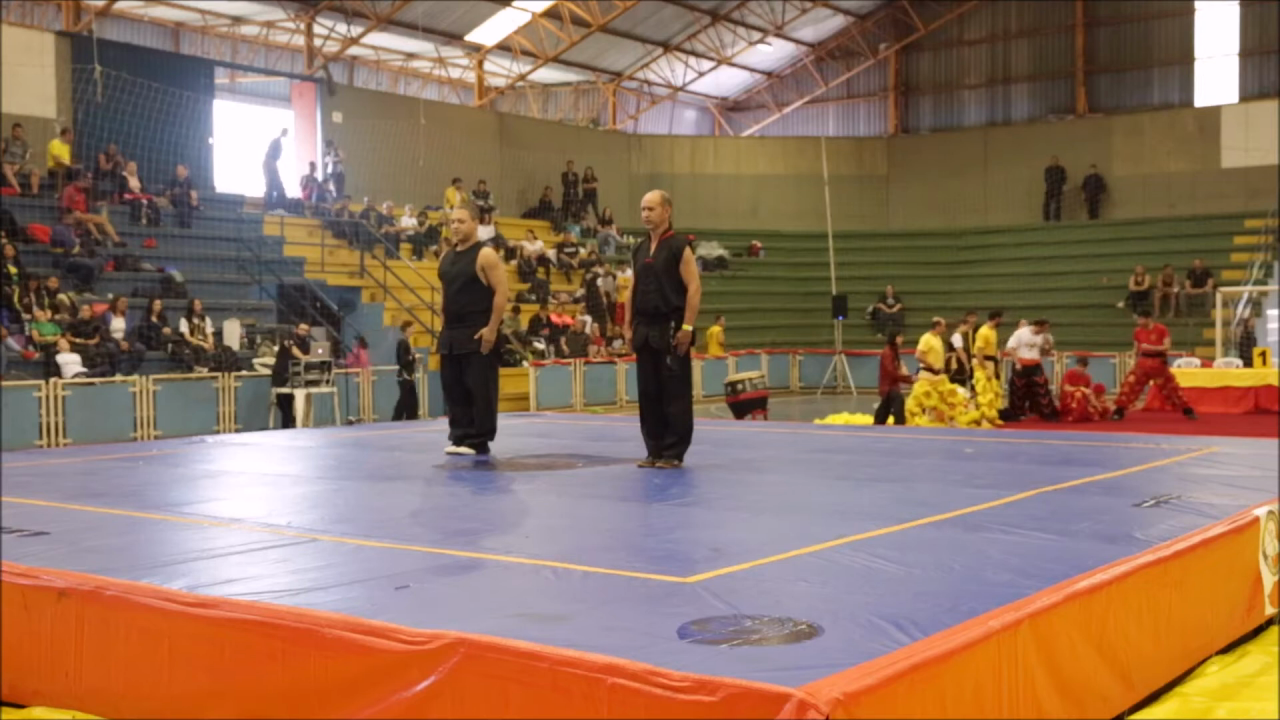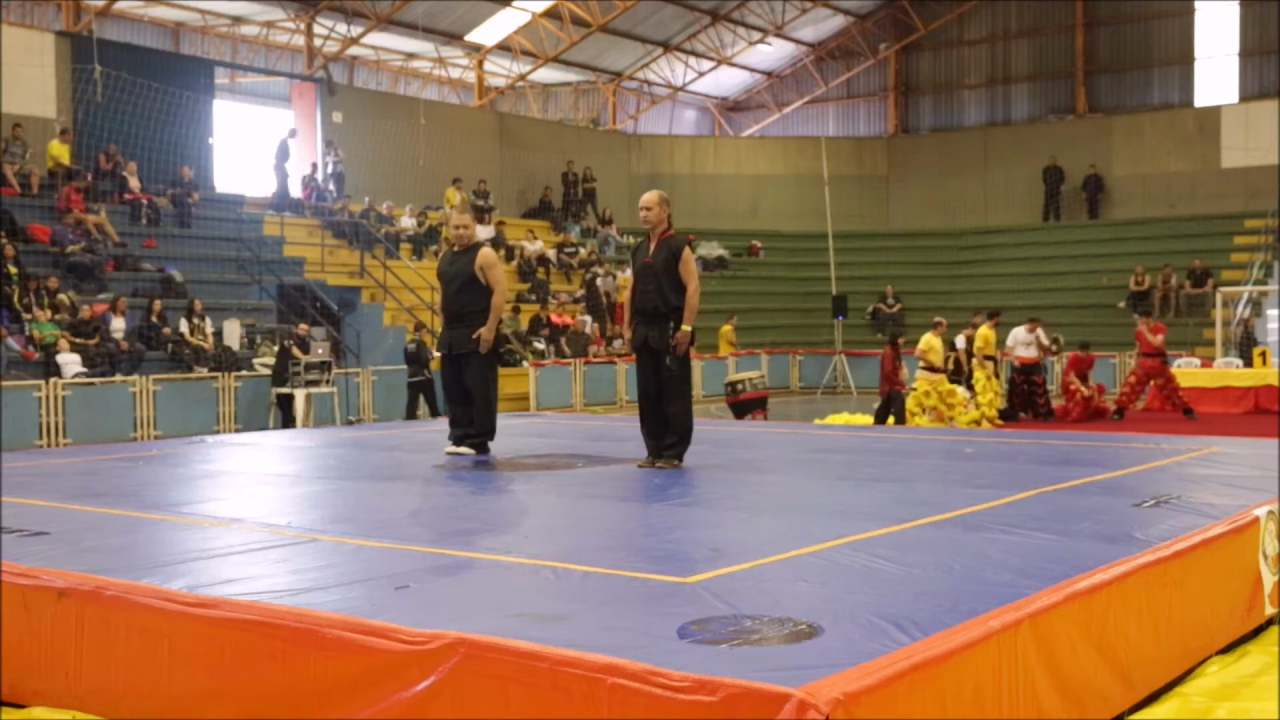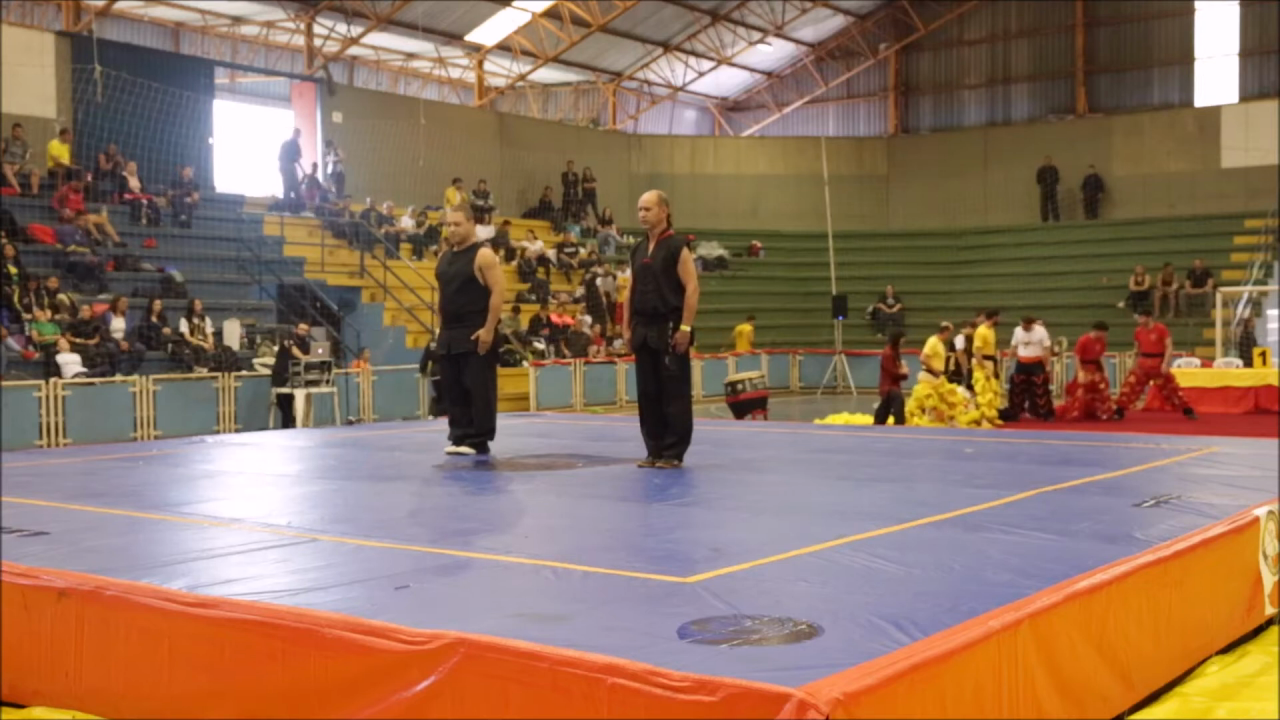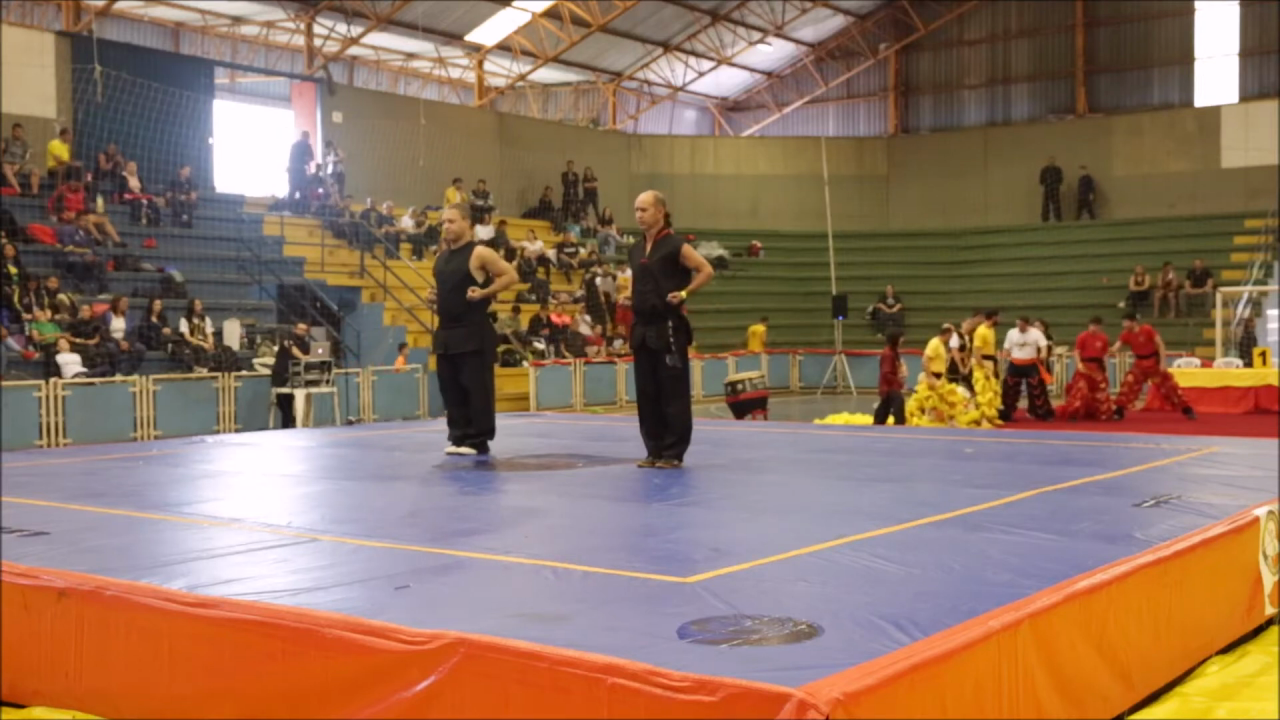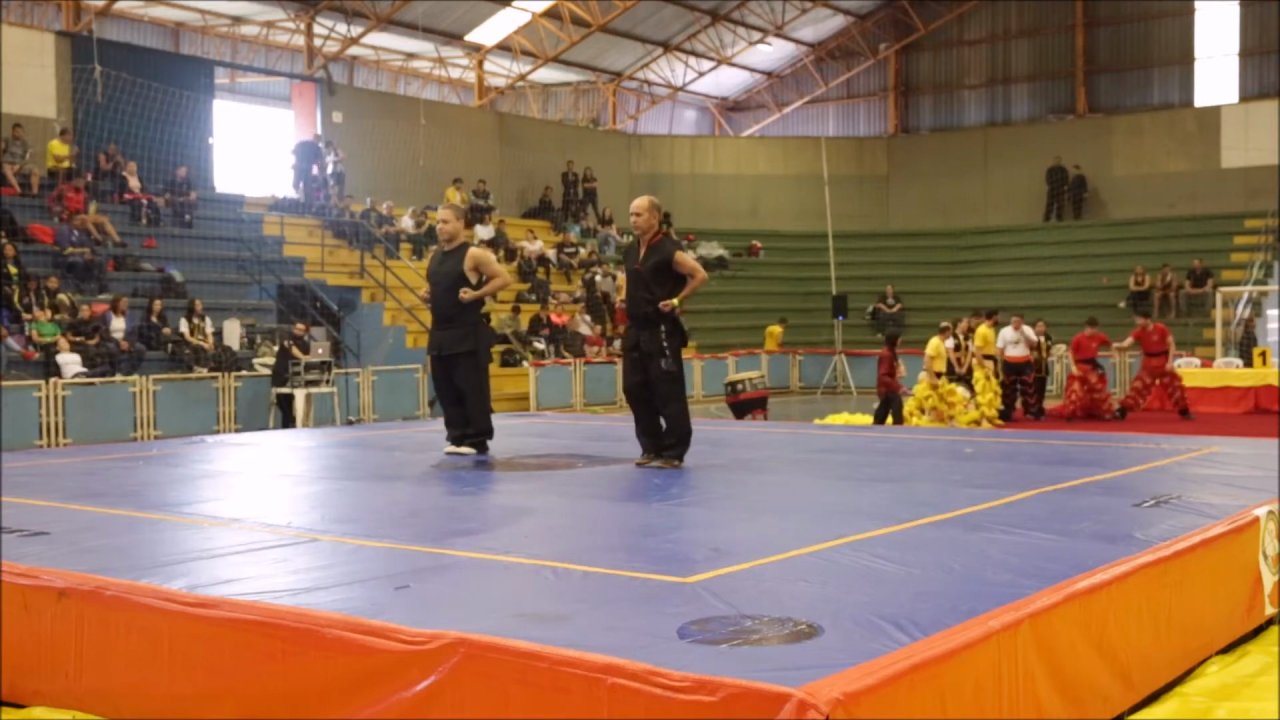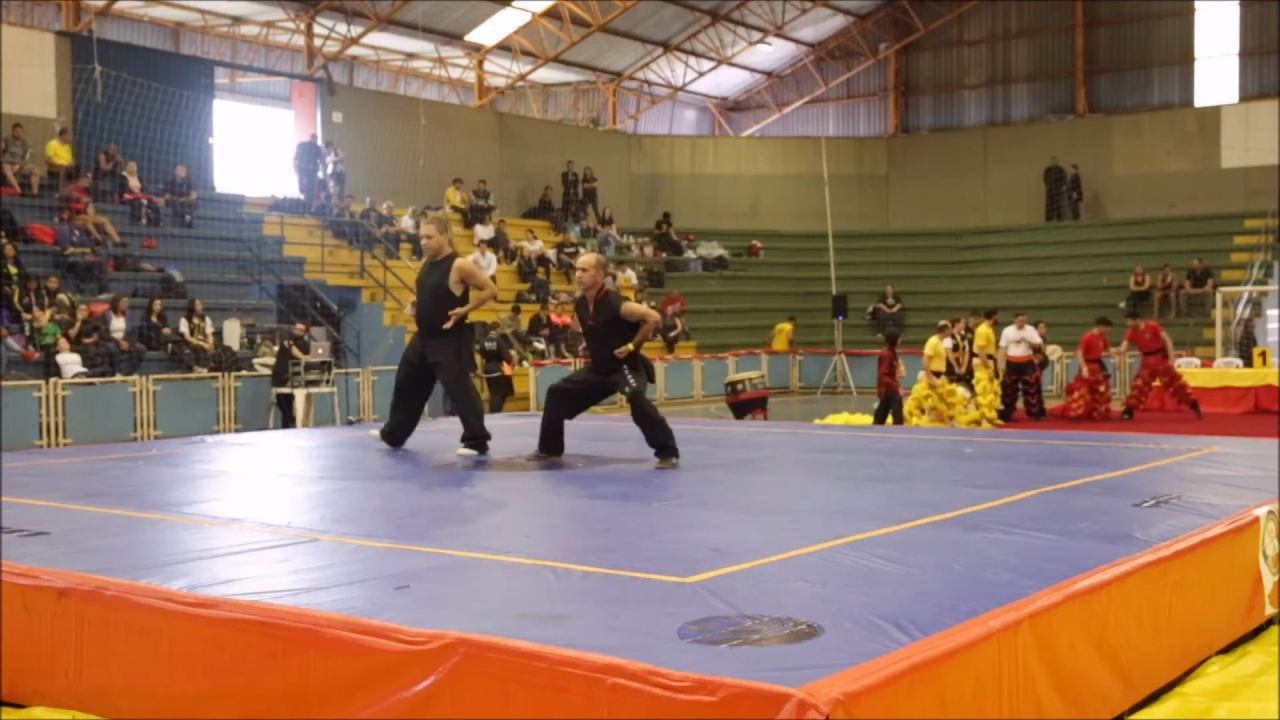
dt=0.5s
person 1, frame 1
left shoulder: (680, 247)
right shoulder: (639, 250)
left elbow: (694, 289)
left wrist: (686, 328)
right wrist: (628, 325)
left hip: (670, 328)
right hip: (644, 330)
left knee: (675, 393)
right knee: (648, 393)
left ankle: (673, 452)
right ankle: (654, 450)
person 1, frame 2
left shoulder: (678, 247)
right shoulder: (638, 250)
left elbow: (693, 289)
left wrist: (686, 328)
right wrist: (627, 326)
left hip: (669, 328)
right hip: (644, 329)
left knee: (674, 393)
right knee: (648, 393)
left ankle: (673, 453)
right ankle: (655, 450)
person 1, frame 3
left shoulder: (677, 247)
right shoulder: (637, 250)
left elbow: (692, 289)
left wrist: (685, 328)
right wrist: (627, 326)
left hip: (668, 328)
right hip: (643, 330)
left knee: (674, 393)
right knee: (647, 393)
left ankle: (673, 453)
right ankle: (654, 451)
person 1, frame 4
left shoulder: (675, 246)
right shoulder: (635, 250)
left elbow: (706, 271)
left wrist: (683, 293)
right wrist: (631, 298)
left hip: (668, 327)
right hip: (641, 327)
left knee: (673, 392)
right knee: (646, 392)
left ankle: (673, 452)
right ankle: (654, 450)
person 1, frame 5
left shoulder: (669, 251)
right shoulder: (629, 251)
left elbow: (700, 275)
left wrist: (676, 301)
right wrist: (625, 299)
left hip: (661, 331)
right hip: (636, 330)
left knee: (669, 393)
right knee: (635, 390)
left ankle: (673, 452)
right ankle: (651, 448)
person 1, frame 6
left shoulder: (616, 304)
right shoulder: (580, 304)
left elbow: (654, 318)
left wrist: (632, 346)
right wrist: (588, 344)
left hip: (625, 367)
right hip: (597, 368)
left knee: (638, 401)
right knee: (557, 394)
left ankle: (667, 453)
right ankle: (550, 448)
person 2, frame 1
left shoulder: (485, 255)
right shoulder: (446, 257)
left elbow: (501, 292)
left wrist: (492, 328)
right wrist: (445, 326)
left hip: (477, 334)
right hip: (450, 334)
left knee: (480, 389)
right knee: (453, 388)
left ankle: (479, 441)
right ankle: (459, 437)
person 2, frame 2
left shoulder: (484, 254)
right shoulder: (445, 257)
left elbow: (500, 292)
left wrist: (490, 328)
right wrist: (445, 325)
left hip: (477, 333)
right hip: (451, 334)
left knee: (480, 389)
right knee: (453, 389)
left ankle: (479, 441)
right ankle: (459, 437)
person 2, frame 3
left shoulder: (483, 255)
right shoulder: (444, 258)
left elbow: (498, 292)
left wrist: (488, 329)
right wrist: (444, 327)
left hip: (475, 334)
right hip: (449, 334)
left knee: (479, 388)
right knee: (452, 389)
left ankle: (478, 440)
right ankle: (459, 437)
person 2, frame 4
left shoulder: (479, 253)
right shoulder: (442, 256)
left elbow: (510, 275)
left wrist: (484, 293)
right wrist: (434, 297)
left hip: (473, 333)
right hip: (446, 332)
left knee: (477, 388)
right knee: (450, 389)
left ankle: (478, 441)
right ankle: (459, 437)
person 2, frame 5
left shoulder: (474, 254)
right shoulder: (435, 257)
left elbow: (503, 278)
left wrist: (476, 294)
right wrist: (427, 295)
left hip: (467, 333)
right hip: (440, 333)
left knee: (473, 388)
right knee: (446, 390)
left ankle: (477, 440)
right ankle: (457, 437)
person 2, frame 6
left shoulder: (461, 266)
right shoulder: (428, 263)
left elbow: (489, 291)
left wrist: (463, 311)
right wrist: (417, 303)
left hip: (450, 341)
right hip: (423, 339)
left knee: (460, 390)
right knee: (406, 386)
left ankle: (477, 441)
right ankle: (392, 434)
